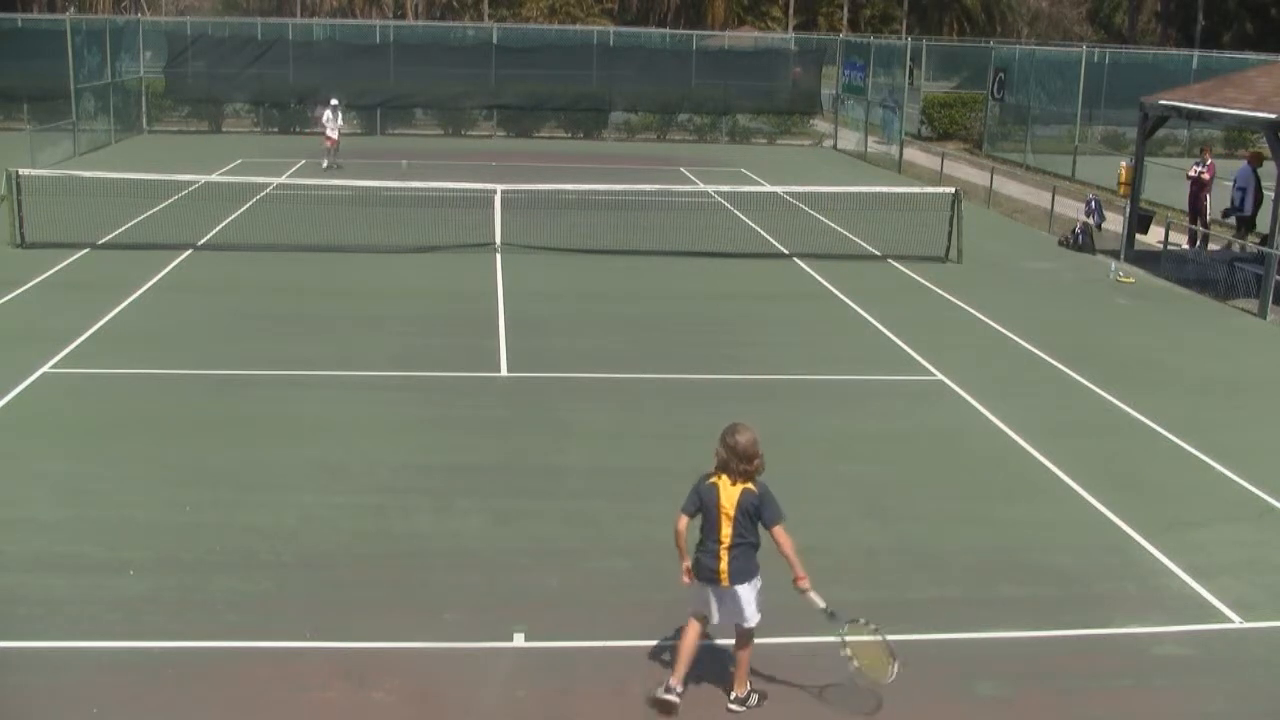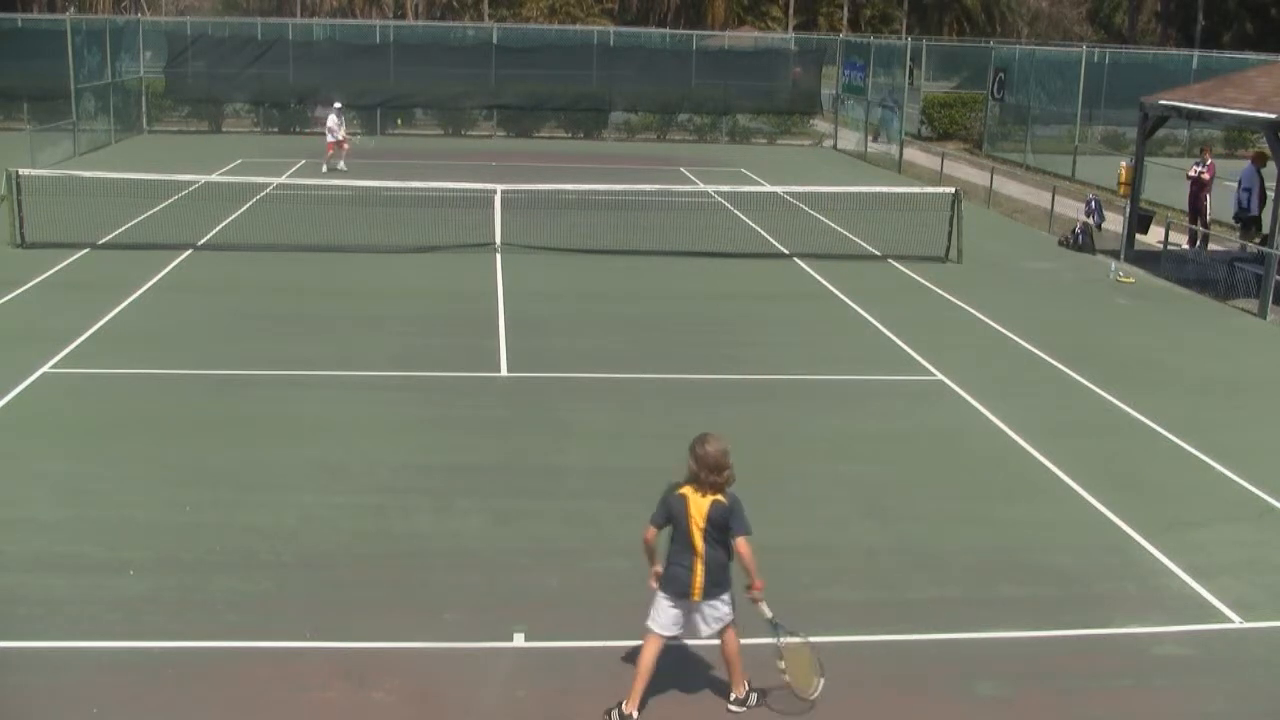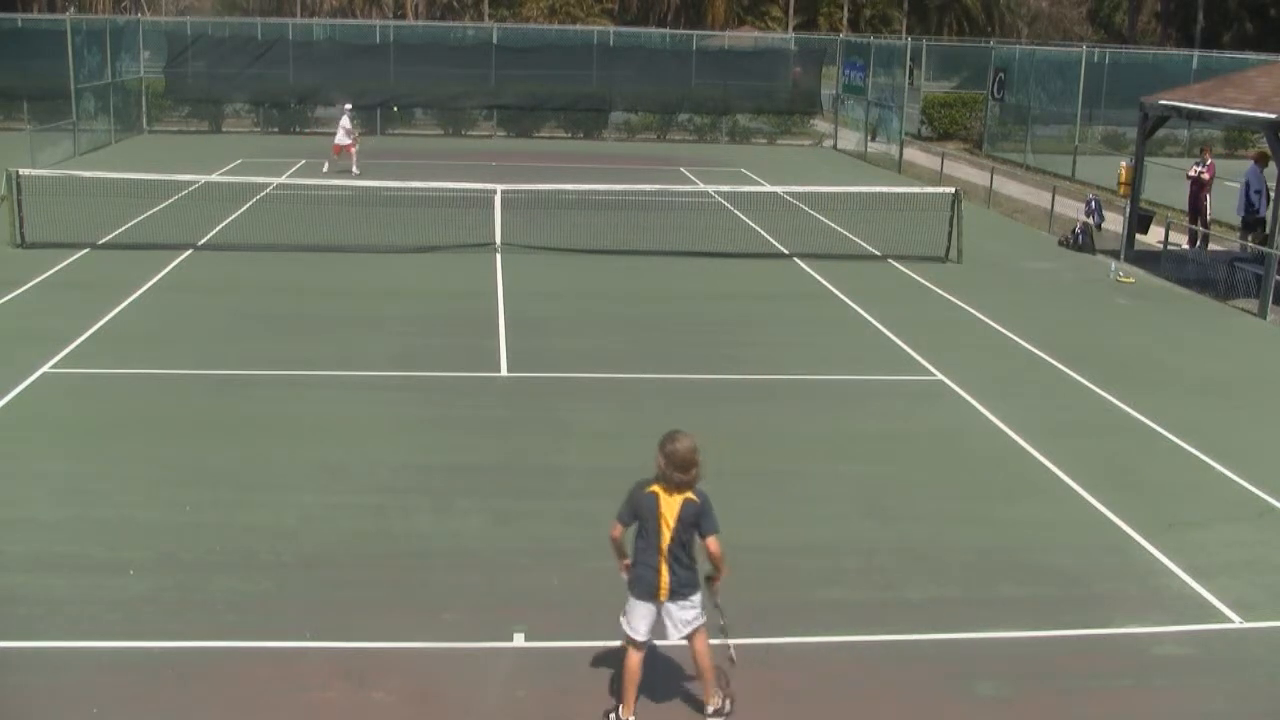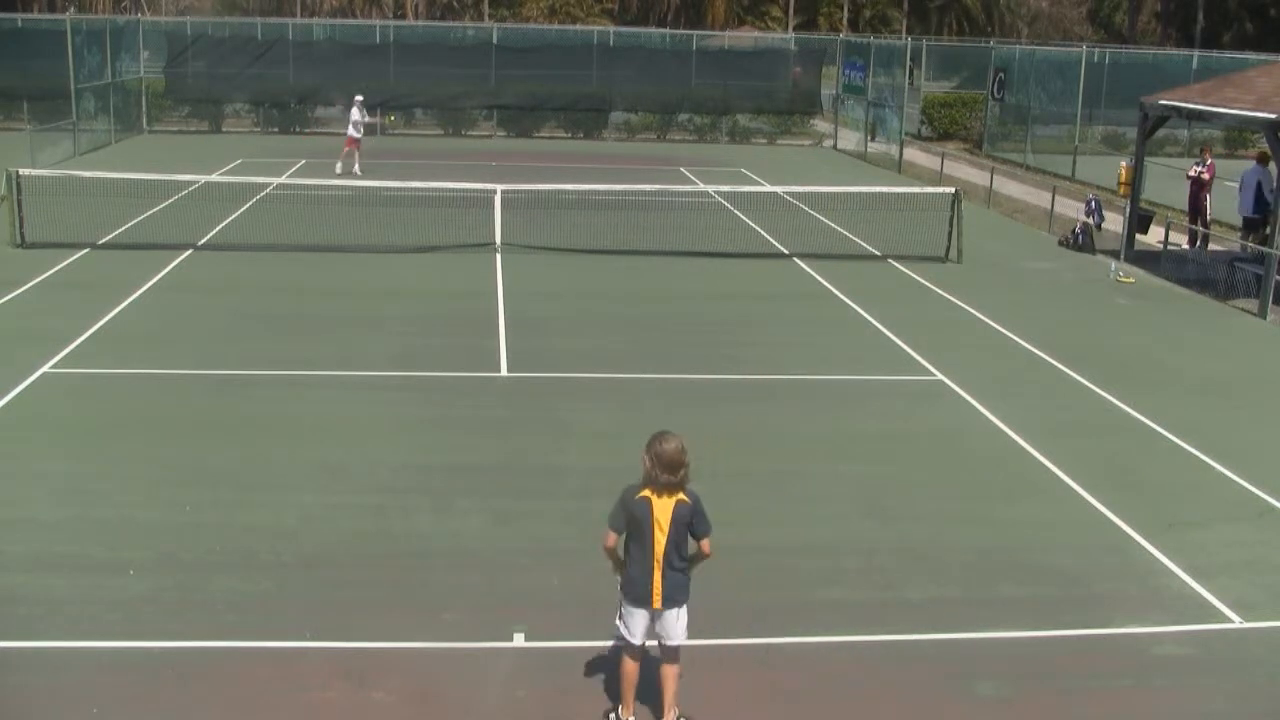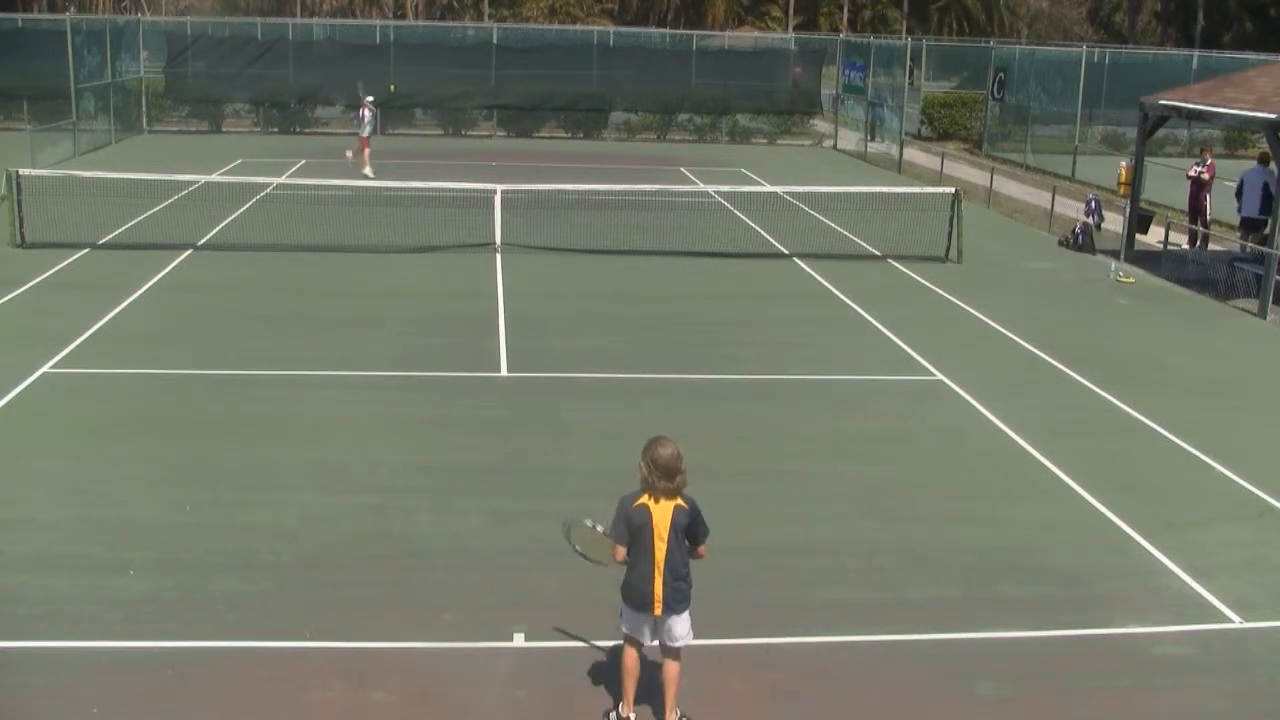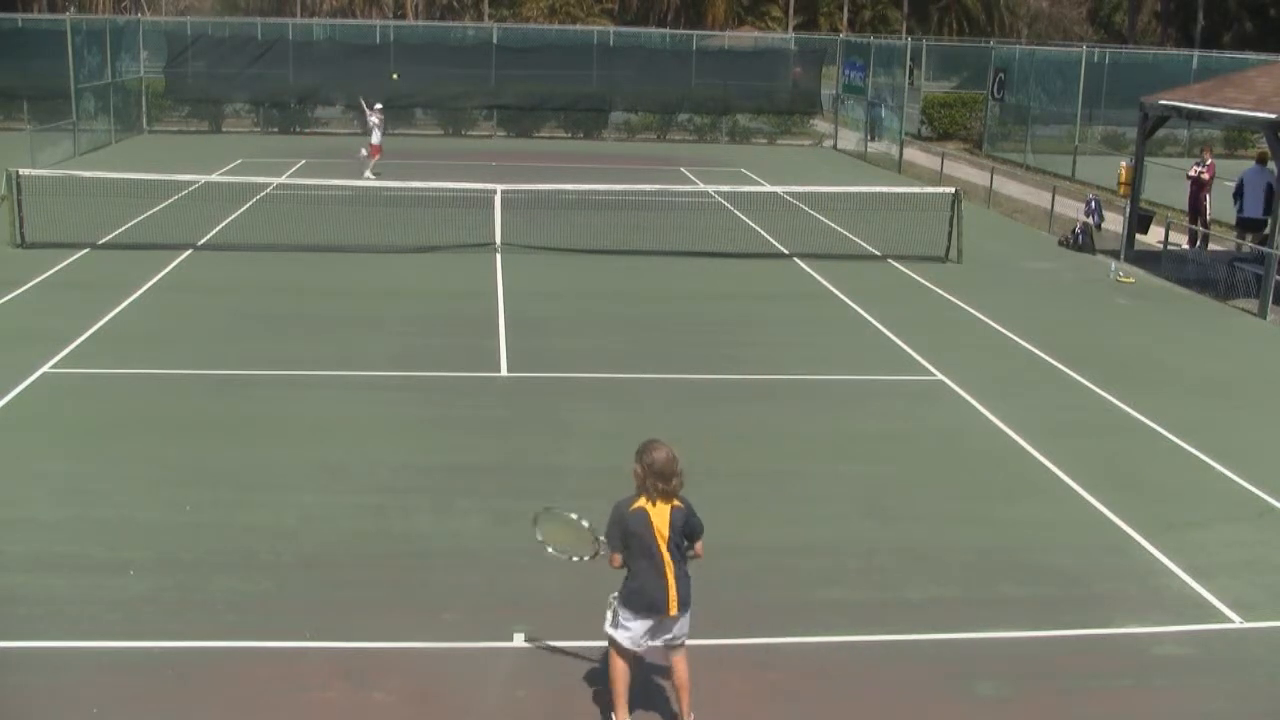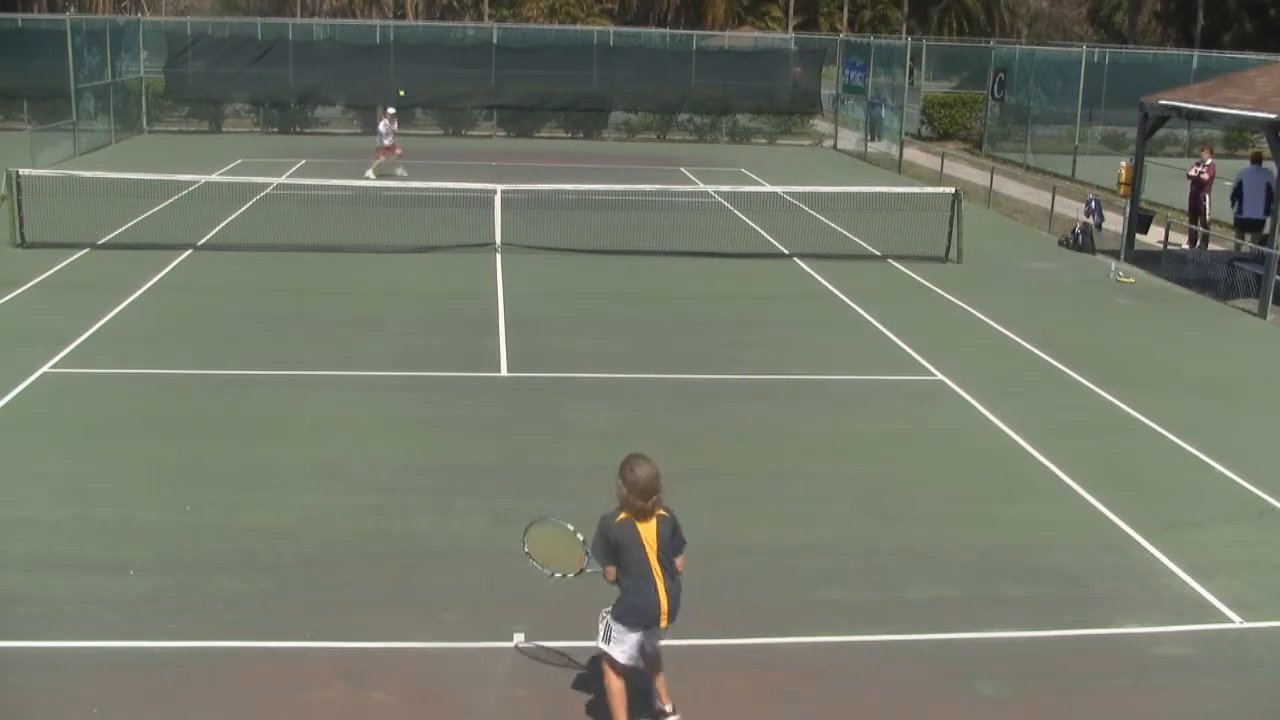
dt=0.2s
person 1, frame 1
left shoulder: (705, 484)
right shoulder: (758, 493)
left elbow: (681, 525)
right elbow: (780, 536)
left wrist: (685, 559)
right wrist: (798, 572)
left hip: (706, 569)
right hip: (742, 574)
left knee: (697, 620)
right knee: (744, 630)
left ankle: (675, 685)
right ankle: (739, 693)
person 1, frame 2
left shoulder: (674, 495)
right shoulder: (729, 503)
left elbow: (649, 536)
right elbow: (742, 548)
left wrist: (655, 565)
right wrist: (755, 580)
left hip: (675, 584)
right hip: (713, 585)
left knee: (654, 639)
right knee: (727, 631)
right ankle: (739, 693)
person 1, frame 3
left shoulder: (641, 492)
right shoulder: (698, 500)
left elbow: (616, 534)
right elbow: (714, 550)
left wrist: (623, 558)
right wrist: (718, 574)
left hip: (643, 585)
right hip: (682, 587)
left knee: (635, 647)
right knee: (697, 636)
person 1, frame 4
left shoulder: (631, 496)
right shoulder: (690, 501)
left elbow: (610, 544)
right elbow: (705, 550)
left wrist: (619, 563)
left hip: (636, 590)
right hip: (674, 591)
left knee: (631, 650)
right knee: (670, 654)
person 1, frame 5
left shoulder: (629, 505)
right shoulder: (687, 506)
left elbow: (619, 556)
right elbow: (700, 551)
left hip: (637, 594)
right hip: (675, 596)
left knee: (633, 644)
right knee: (672, 653)
person 1, frame 6
left shoulder: (624, 510)
right shoulder: (682, 507)
left elbow: (616, 561)
right elbow: (697, 550)
left hip: (639, 597)
right hip: (678, 596)
left knee: (619, 651)
right knee: (677, 651)
person 1, frame 7
left shoulder: (610, 524)
right shoulder: (667, 518)
left elbow: (611, 575)
right elbow: (678, 566)
left hip: (632, 612)
right hip: (669, 608)
left knee: (611, 665)
right knee: (648, 649)
